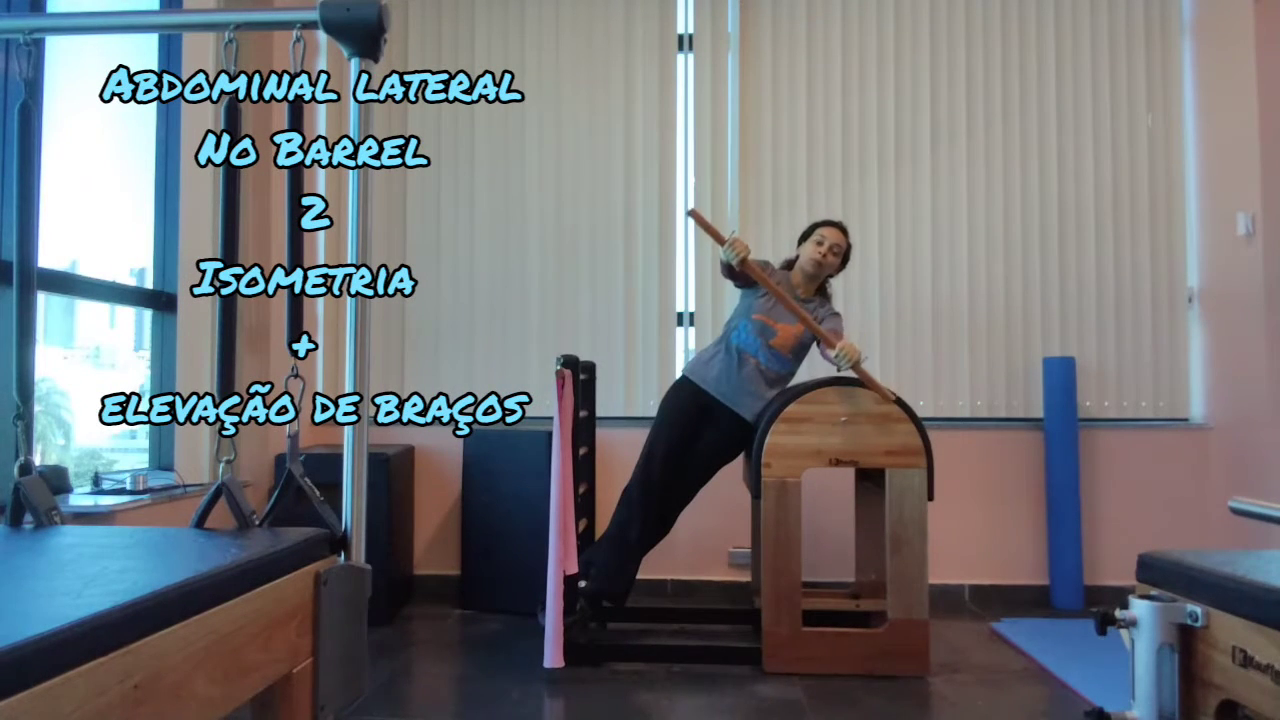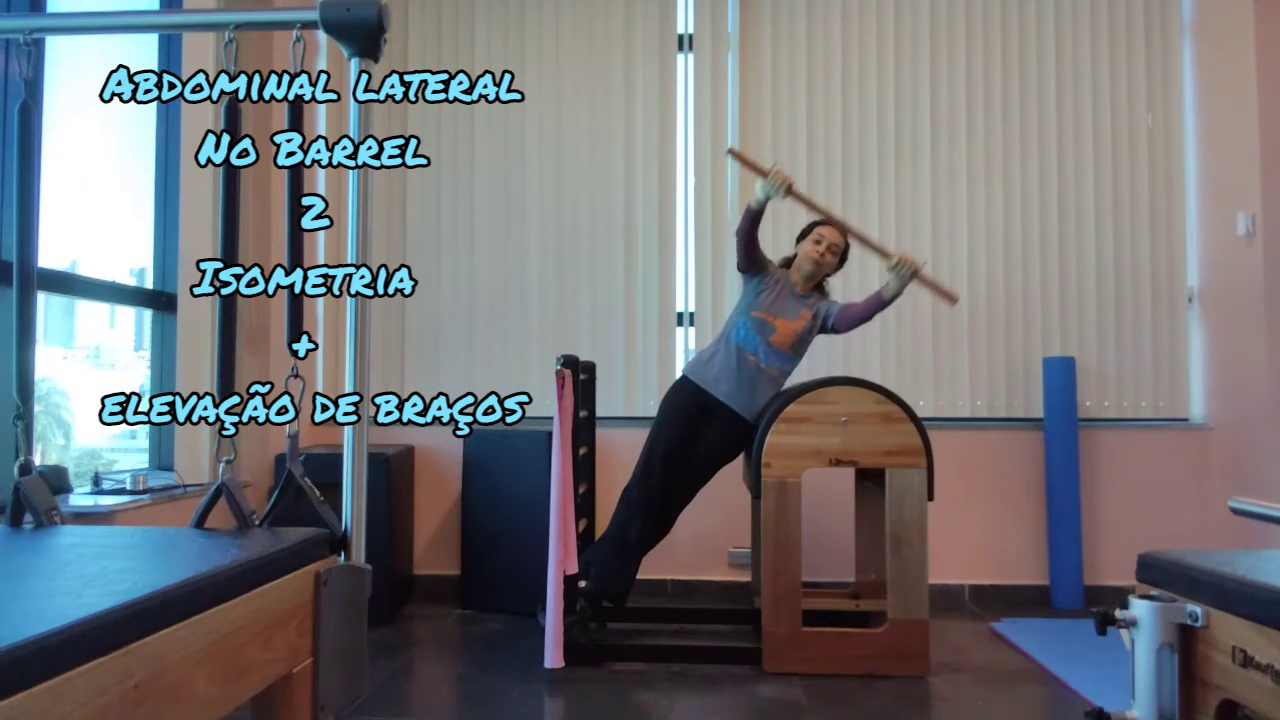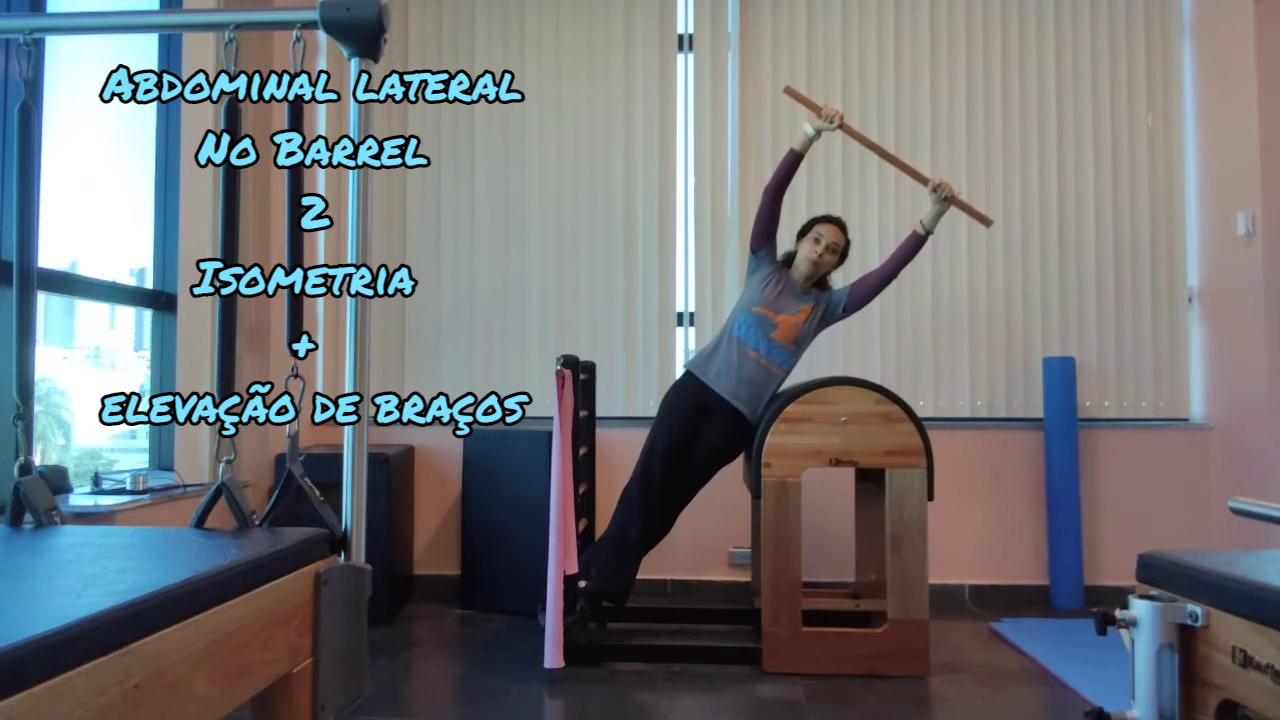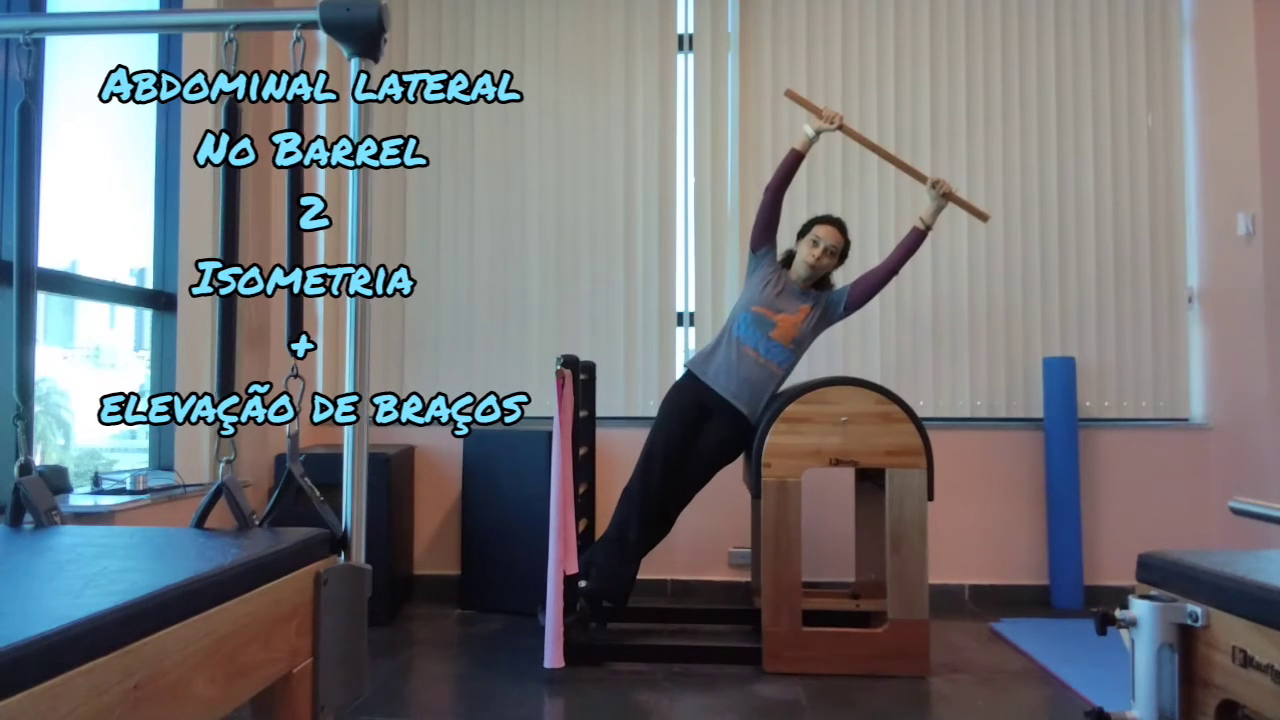
dt=0.5s
person 1, frame 1
left shoulder: (824, 313)
right shoulder: (764, 276)
left elbow: (833, 345)
right elbow: (733, 272)
left wrist: (844, 353)
right wrist: (729, 257)
left hip: (742, 416)
right hip: (698, 385)
left knee: (670, 499)
right knee: (647, 485)
left ankle: (600, 587)
right ankle: (591, 579)
person 1, frame 2
left shoulder: (821, 310)
right shoulder: (762, 274)
left elbow: (857, 314)
right elbow: (745, 236)
left wrist: (892, 288)
right wrist: (763, 197)
left hip: (739, 415)
right hip: (697, 385)
left knee: (670, 501)
right knee: (647, 484)
left ankle: (601, 589)
right ankle: (591, 578)
person 1, frame 3
left shoulder: (827, 305)
right shoulder: (764, 269)
left elbow: (887, 272)
right elbow: (771, 197)
left wrist: (931, 220)
right wrist: (809, 136)
left hip: (739, 414)
right hip: (698, 384)
left knee: (671, 498)
right knee: (648, 482)
left ankle: (602, 585)
right ankle: (593, 578)
person 1, frame 4
left shoulder: (827, 305)
right shoulder: (765, 268)
left elbow: (888, 269)
right elbow: (772, 196)
left wrist: (930, 215)
right wrist: (810, 136)
left hip: (739, 415)
right hip: (698, 385)
left knee: (670, 499)
right knee: (647, 483)
left ankle: (602, 586)
right ankle: (592, 578)
